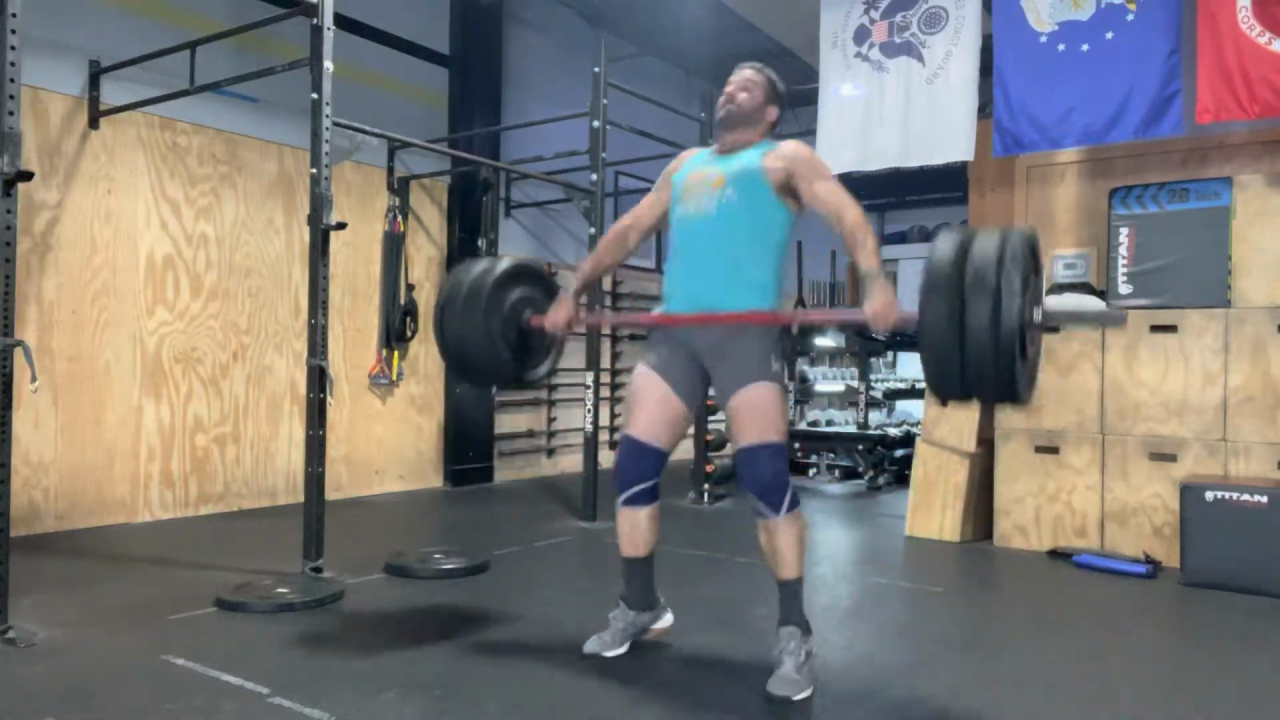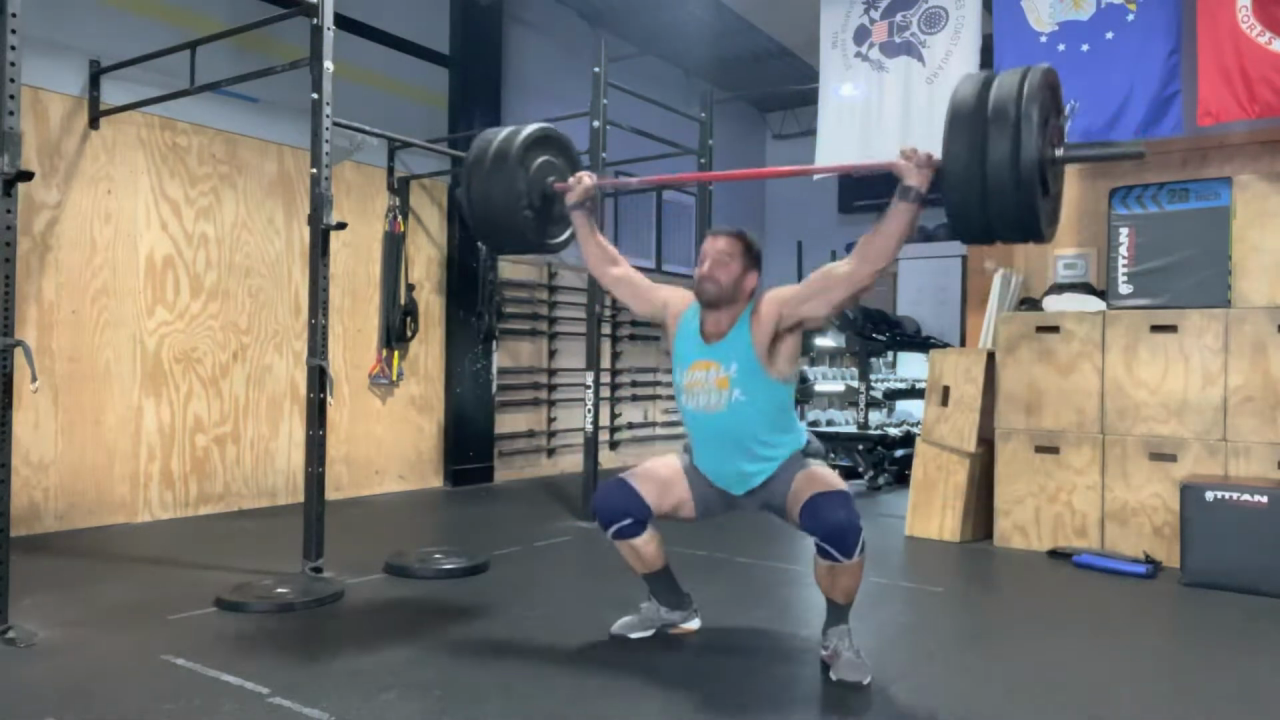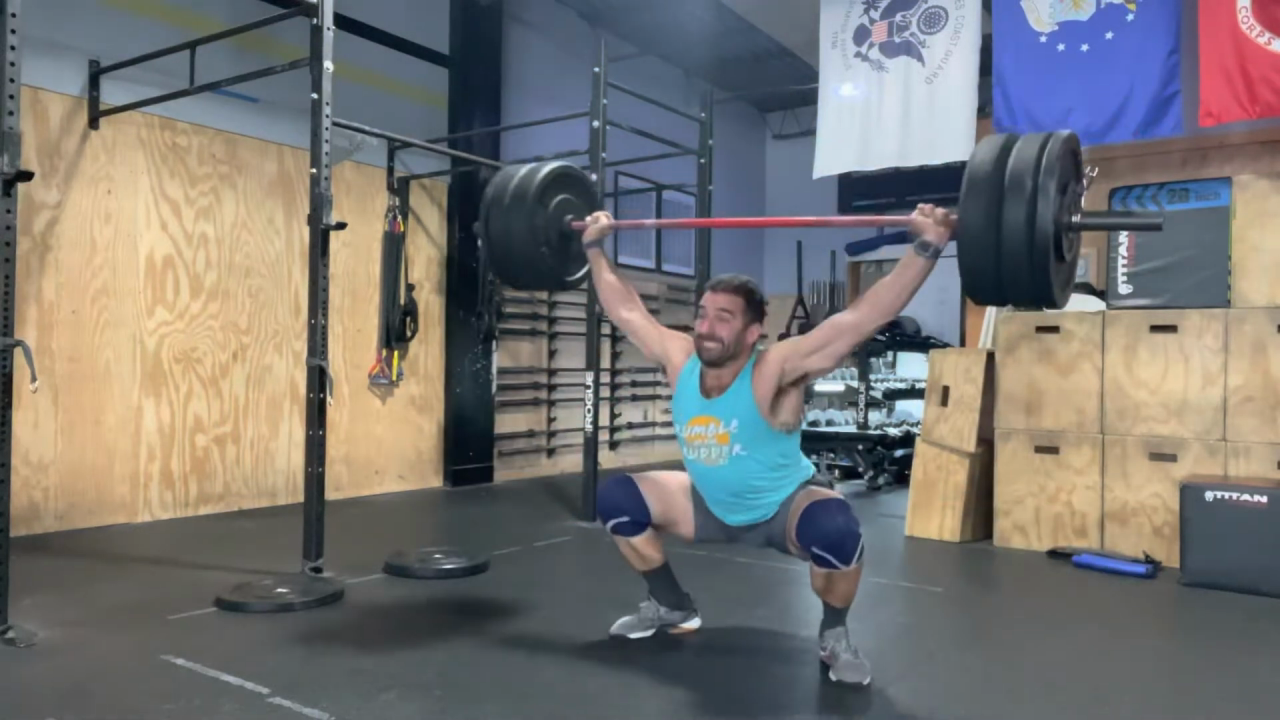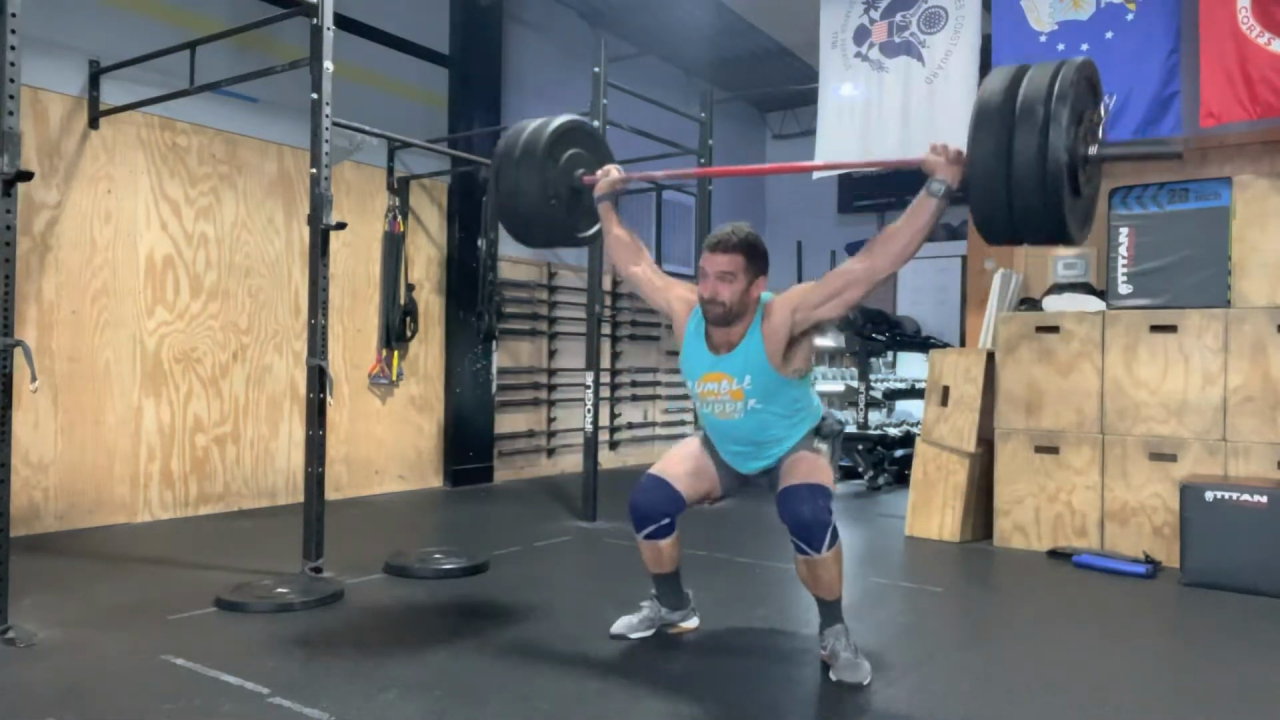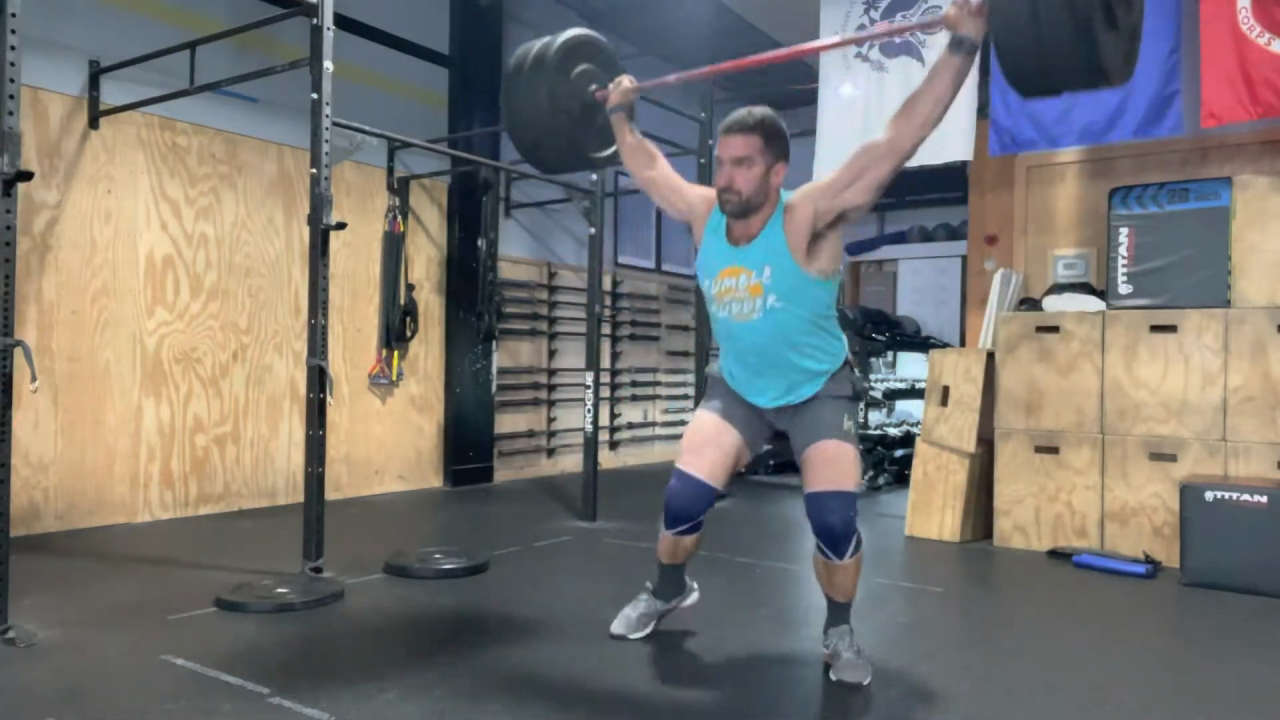
dt=0.4s
person 1, frame 1
left shoulder: (786, 159)
right shoulder: (687, 165)
left elbow: (847, 217)
right elbow: (628, 231)
left wrist: (874, 281)
right wrist: (573, 292)
left hip: (745, 332)
right hip: (676, 333)
left knee: (763, 474)
right knee: (634, 465)
left ankle: (793, 635)
right ankle: (640, 608)
person 1, frame 2
left shoulder: (772, 317)
right shoulder: (679, 311)
left elbow: (862, 266)
right elbow: (615, 273)
left wrist: (911, 189)
right wrist: (580, 208)
left hip: (782, 468)
right hip: (707, 467)
left knee: (837, 522)
right knee: (613, 503)
left ankle: (837, 632)
right ankle: (672, 605)
person 1, frame 3
left shoulder: (774, 372)
right shoulder: (680, 360)
left elbow: (864, 316)
right elbow: (626, 309)
left wrist: (928, 247)
right wrist: (594, 246)
left hip: (786, 507)
right hip: (713, 507)
left knee: (836, 530)
right knee: (615, 498)
left ankle: (834, 635)
right ankle: (671, 604)
person 1, frame 4
left shoulder: (783, 322)
right shoulder: (685, 313)
left elbow: (871, 265)
right elbow: (634, 263)
left wrist: (939, 186)
right wrist: (605, 201)
left hip: (793, 445)
right hip: (721, 447)
left knee: (806, 514)
right knee: (649, 501)
left ankle: (833, 632)
right ankle: (670, 604)
person 1, frame 5
left shoulder: (808, 218)
right shoulder: (704, 214)
left elbow: (898, 142)
right elbow: (647, 168)
right wrist: (619, 113)
left hip: (816, 390)
right hip: (736, 389)
left knee: (833, 517)
right knee: (683, 498)
left ankle: (838, 632)
right ankle: (668, 589)
